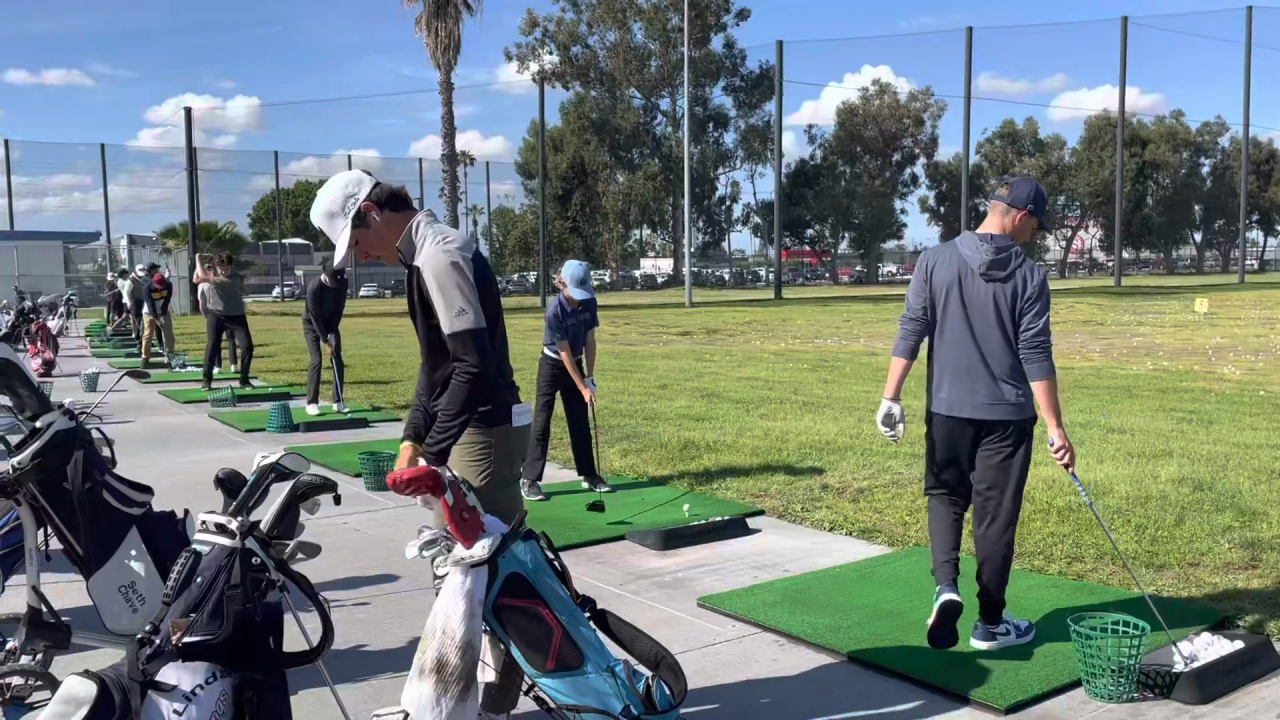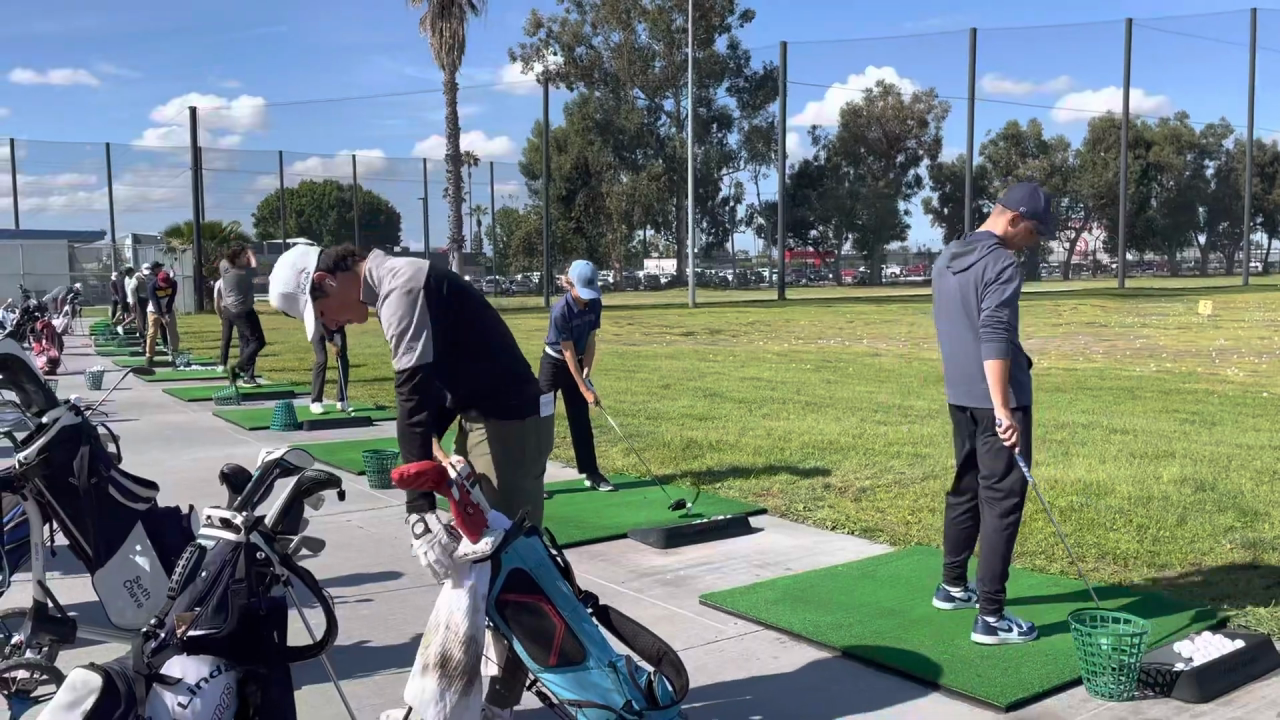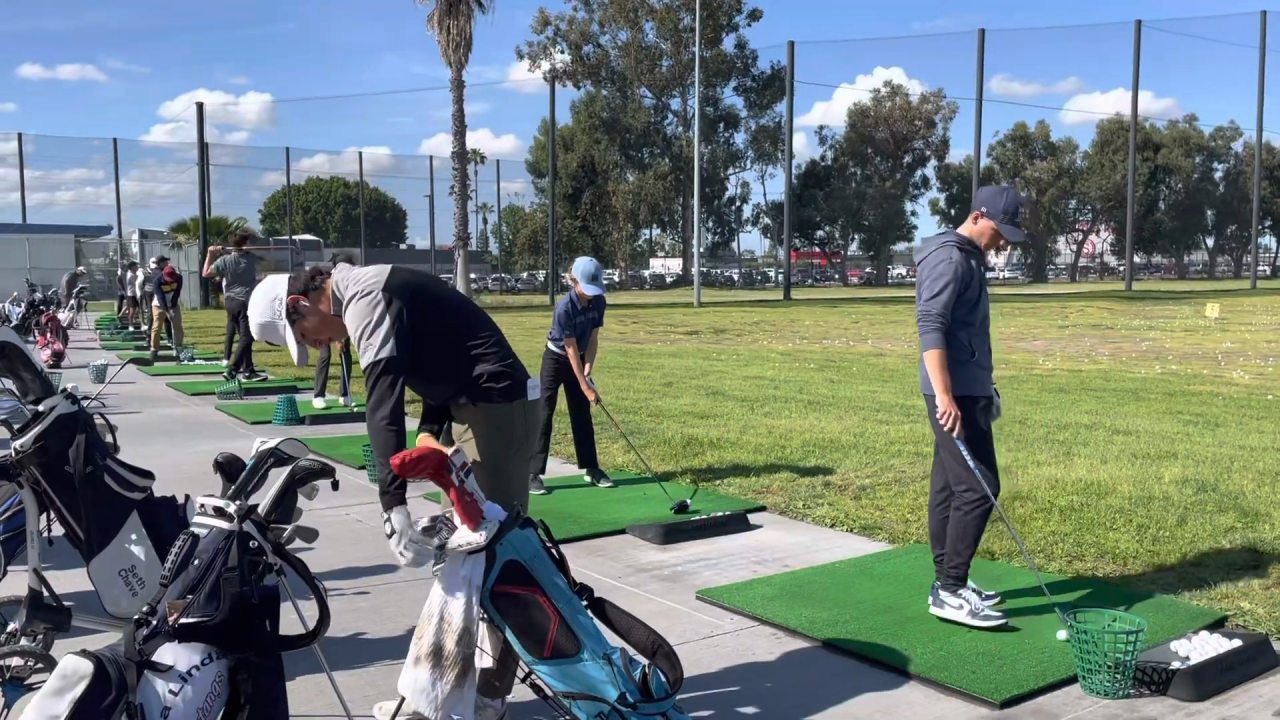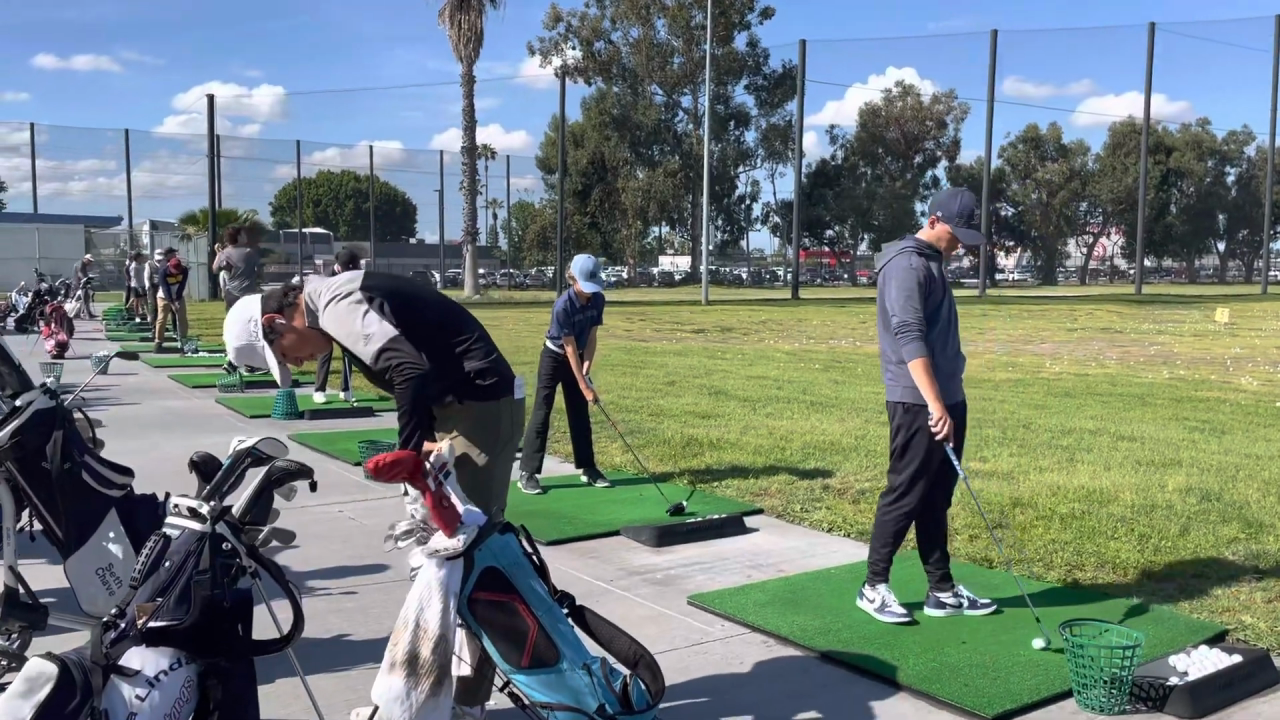
dt=0.5s
person 1, frame 1
left shoulder: (440, 253)
right shoulder: (422, 256)
left elbow: (473, 364)
left wrist: (432, 453)
right wrist: (413, 440)
left hip: (485, 427)
right hip: (460, 427)
person 1, frame 2
left shoulder: (399, 290)
right shoulder: (393, 282)
left elbow: (413, 403)
left wrist: (419, 512)
right wrist: (432, 437)
left hip: (510, 421)
right hip: (483, 419)
person 1, frame 3
left shoulder: (362, 298)
right shoulder: (367, 291)
left elbow: (383, 403)
left wrist: (394, 507)
right wrist: (430, 431)
left hip: (496, 406)
right hip: (479, 403)
person 1, frame 4
left shoulder: (336, 304)
right shoulder: (339, 301)
left elbow: (412, 371)
left wrist: (407, 458)
right wrist: (425, 443)
left hip: (481, 403)
right hip: (460, 403)
person 2, frame 1
left shoulder: (934, 260)
right shoulder: (1029, 273)
left elbow: (911, 333)
right elbow: (1036, 355)
left wrist: (891, 397)
right wrist: (1055, 427)
left hip: (949, 409)
right hip: (1008, 415)
left knee: (945, 500)
right knee: (996, 517)
left ankle: (947, 589)
right ankle: (990, 622)
person 2, frame 2
left shoulder: (947, 260)
right shoulder: (1001, 264)
right elbow: (994, 339)
right wrist: (1002, 408)
left hip: (960, 398)
right hip: (998, 402)
left knee: (966, 492)
right knee: (1003, 505)
left ankle: (953, 585)
right ankle: (991, 616)
person 2, frame 3
left shoulder: (967, 257)
right shoulder: (949, 258)
right elbow: (930, 330)
left wrist: (985, 386)
right wrist: (943, 395)
left hip: (966, 389)
right hip: (957, 394)
left knee: (949, 487)
right knee: (978, 489)
left ankle: (946, 581)
right ankle: (953, 591)
person 2, frame 4
left shoulder: (932, 261)
right shoulder: (906, 265)
right elbow: (907, 339)
right wrist: (935, 404)
left hip: (947, 397)
right hip: (916, 404)
left knee: (936, 498)
right knee: (904, 495)
left ankle: (941, 590)
right ankle: (874, 587)
person 3, frame 1
left shoulder: (589, 303)
right shoulder: (554, 311)
left elbow: (590, 341)
right elbow: (564, 352)
left wrist: (589, 377)
right wrist: (582, 386)
left hip: (575, 364)
right hip: (552, 365)
left knee: (580, 421)
right knee: (542, 421)
left ankle: (589, 474)
right ankle: (529, 480)
person 3, frame 2
left shoulder: (594, 304)
right shoulder: (560, 311)
left elbow: (590, 342)
right elbow: (568, 352)
left wrist: (586, 376)
right wrist: (584, 388)
left hip: (576, 363)
right hip: (554, 363)
left knee: (581, 419)
left ankle: (591, 473)
person 3, frame 3
left shoulder: (598, 302)
right shoulder: (564, 308)
left elbow: (592, 339)
right elbow: (571, 349)
left wrist: (588, 372)
right wrist: (585, 386)
left hip: (578, 360)
right hip: (555, 359)
left knee: (582, 415)
right knee: (544, 415)
left ankle: (591, 468)
right ankle: (532, 474)
person 3, frame 4
left shoulder: (598, 300)
right shoulder: (563, 306)
left elbow: (591, 338)
right elbow: (570, 347)
left wrist: (586, 371)
right wrist: (583, 385)
left hip: (577, 359)
right hip: (554, 358)
left knee: (581, 415)
right knee: (542, 413)
left ankle: (588, 468)
right ankle: (527, 473)
